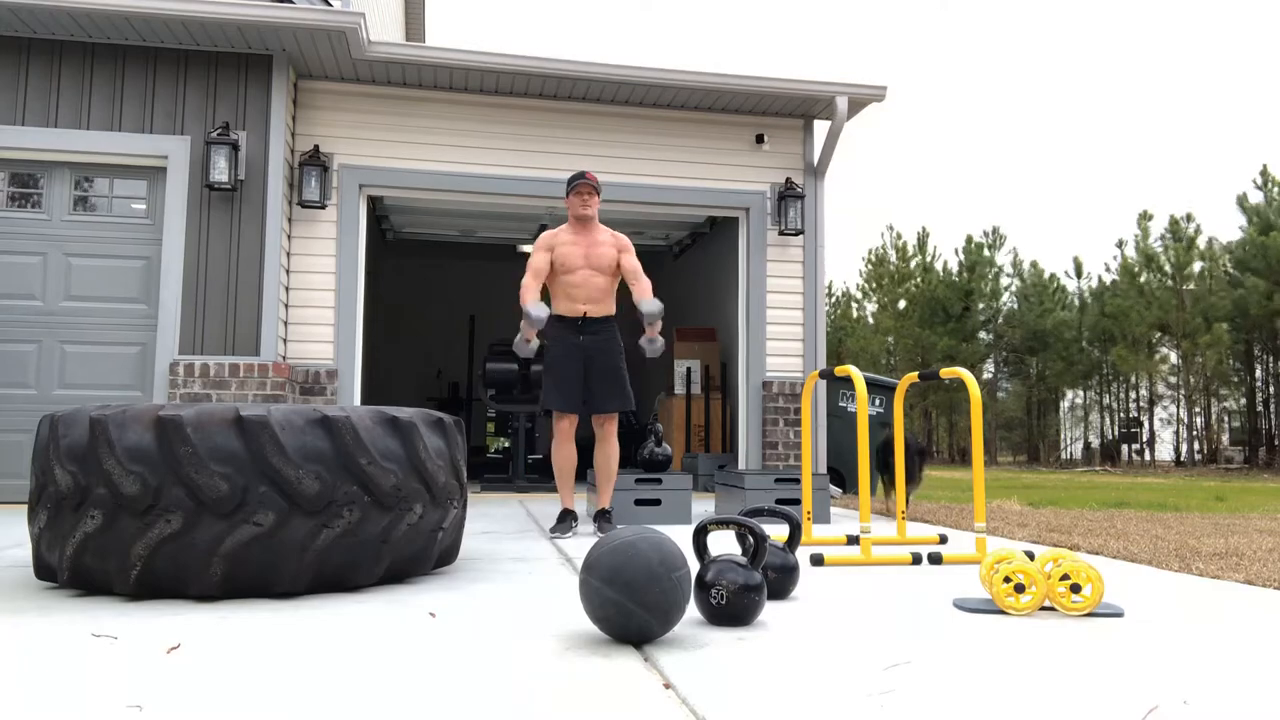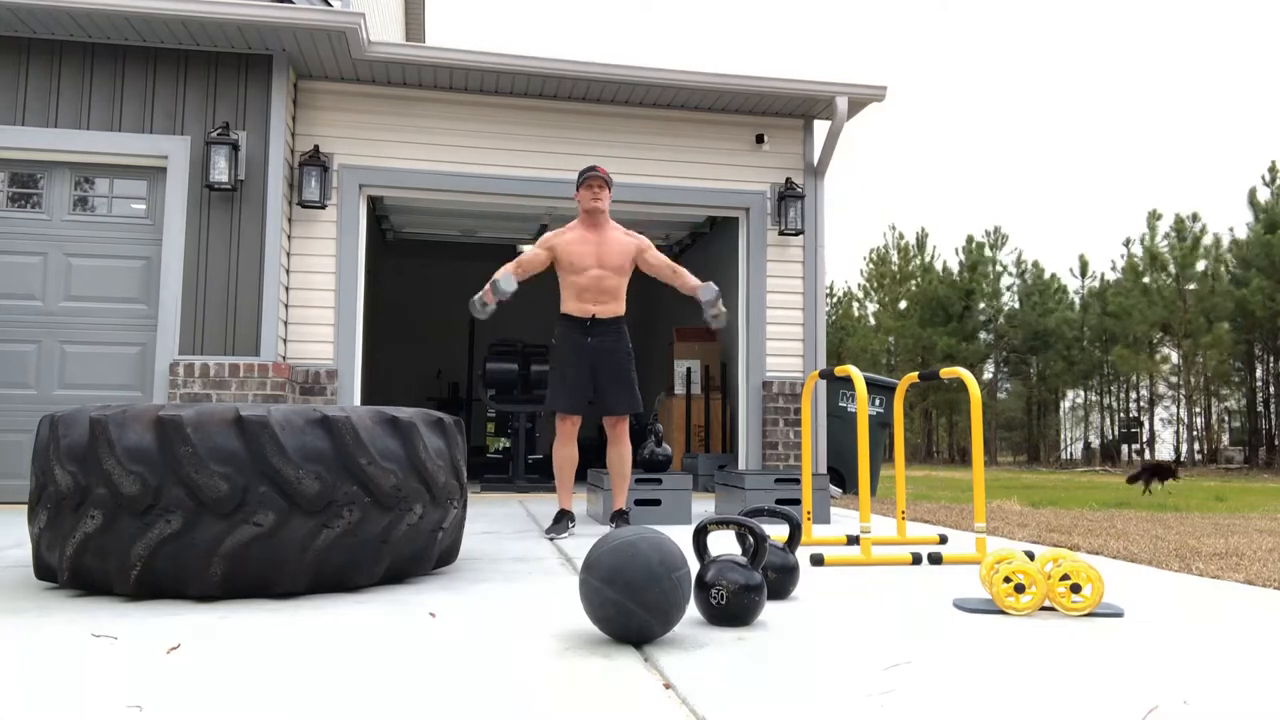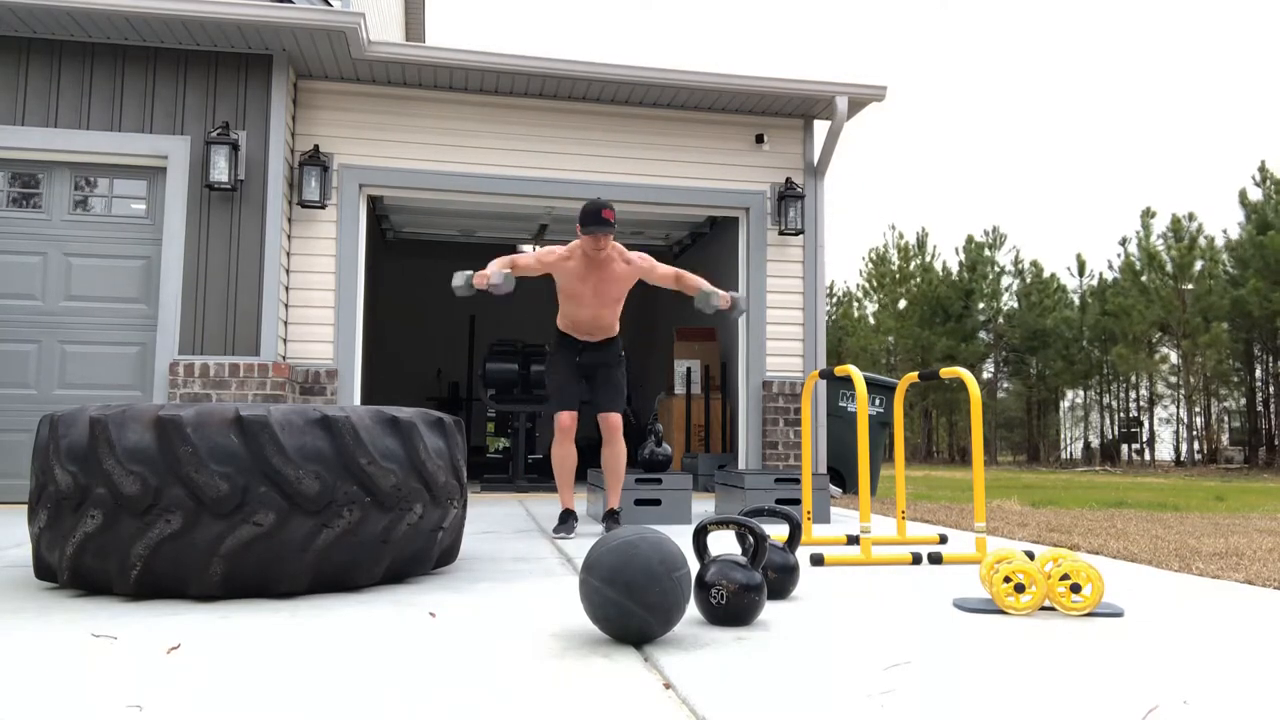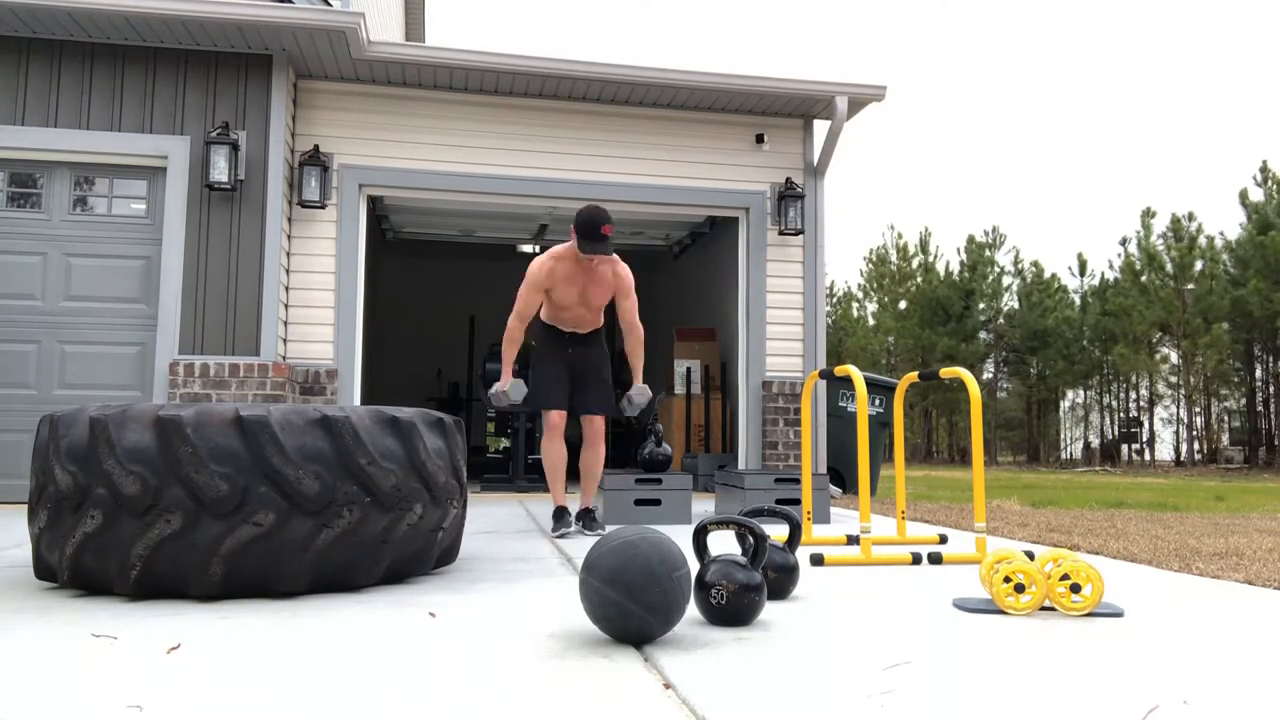
dt=0.7s
person 1, frame 1
left shoulder: (618, 242)
right shoulder: (550, 240)
left elbow: (639, 280)
right elbow: (531, 280)
left hip: (604, 334)
right hip: (563, 334)
left knee: (607, 426)
right knee: (563, 425)
left ankle: (604, 511)
right ankle: (567, 511)
person 1, frame 2
left shoulder: (631, 241)
right shoulder: (557, 239)
left elbow: (670, 270)
right elbow: (517, 267)
left wrist: (701, 291)
left hip: (612, 335)
right hip: (570, 333)
left knee: (618, 426)
right knee: (566, 426)
left ankle: (620, 512)
right ankle: (564, 512)
person 1, frame 3
left shoulder: (632, 262)
right shoulder: (559, 258)
left elbow: (677, 277)
right elbow: (510, 263)
left wrist: (712, 291)
right wrist: (489, 273)
left hip: (607, 350)
right hip: (566, 349)
left knee: (612, 425)
right knee: (564, 425)
left ankle: (613, 511)
right ankle: (568, 511)
person 1, frame 4
left shoulder: (619, 273)
right shoulder: (546, 266)
left elbow: (632, 327)
right elbow: (518, 319)
left wrist: (638, 379)
right wrist: (506, 372)
left hip: (591, 341)
right hip: (551, 341)
left knee: (595, 428)
right knee: (554, 422)
left ankle: (587, 510)
right ankle: (560, 510)
